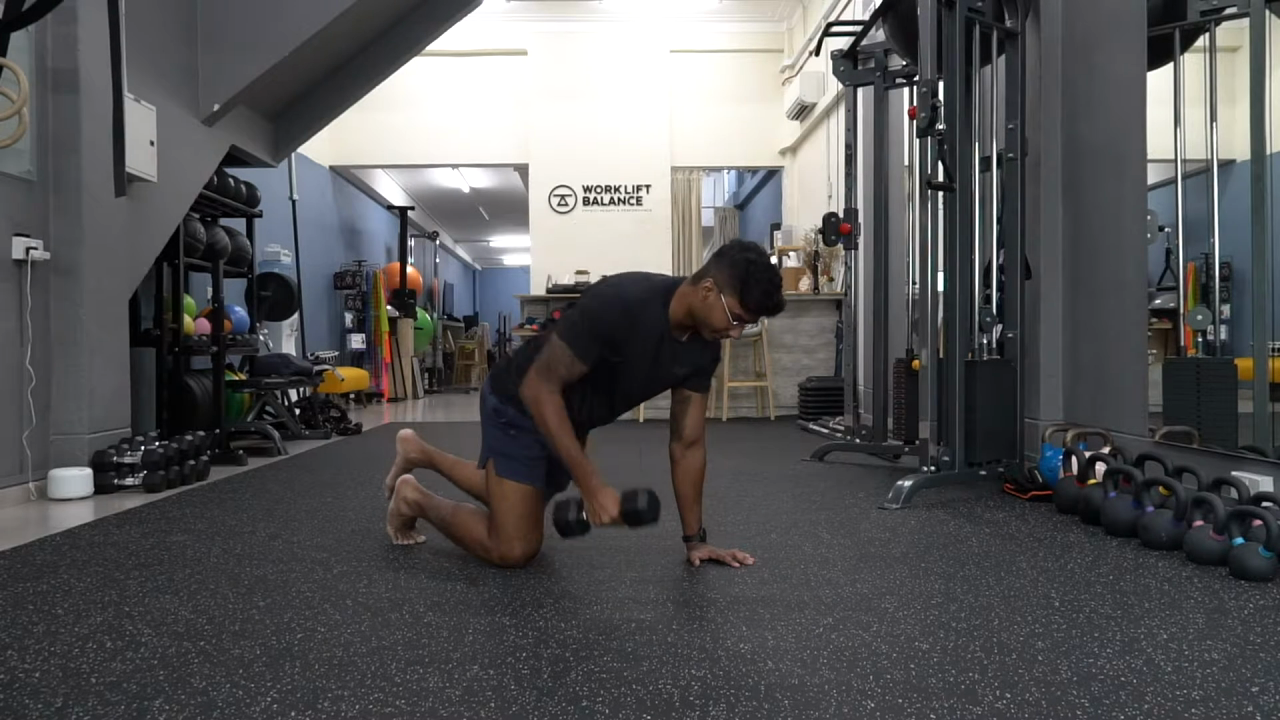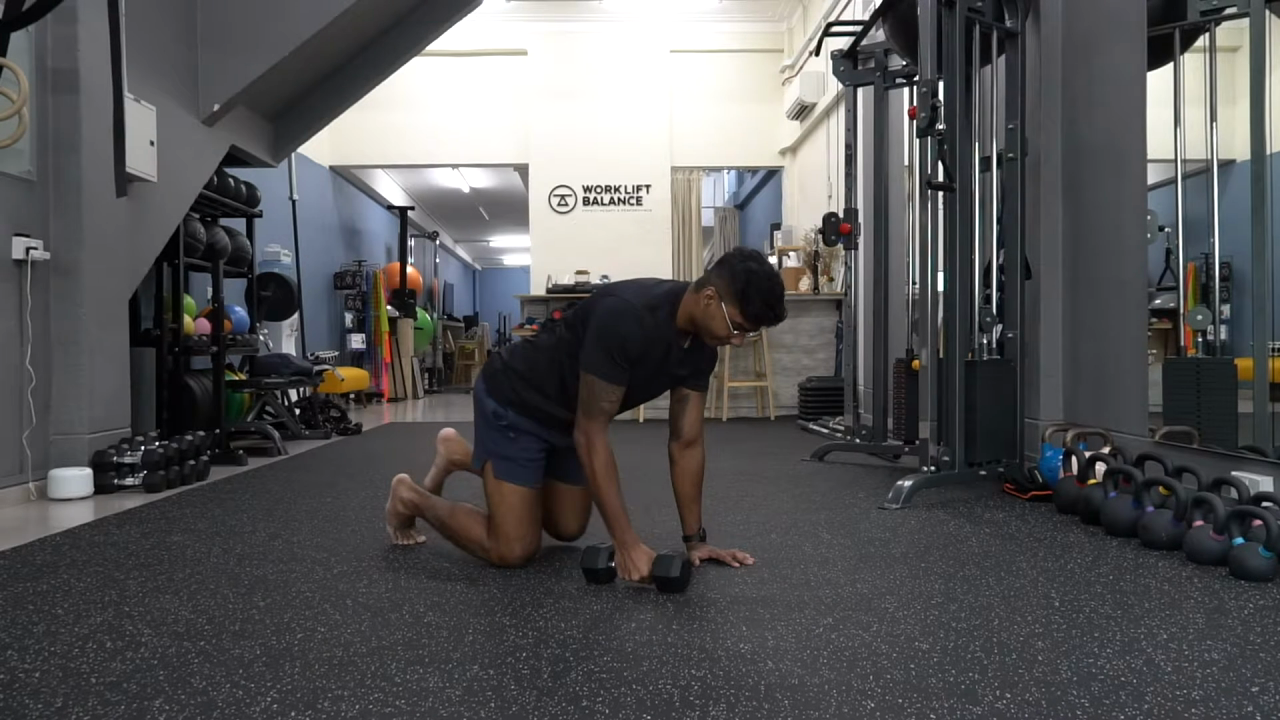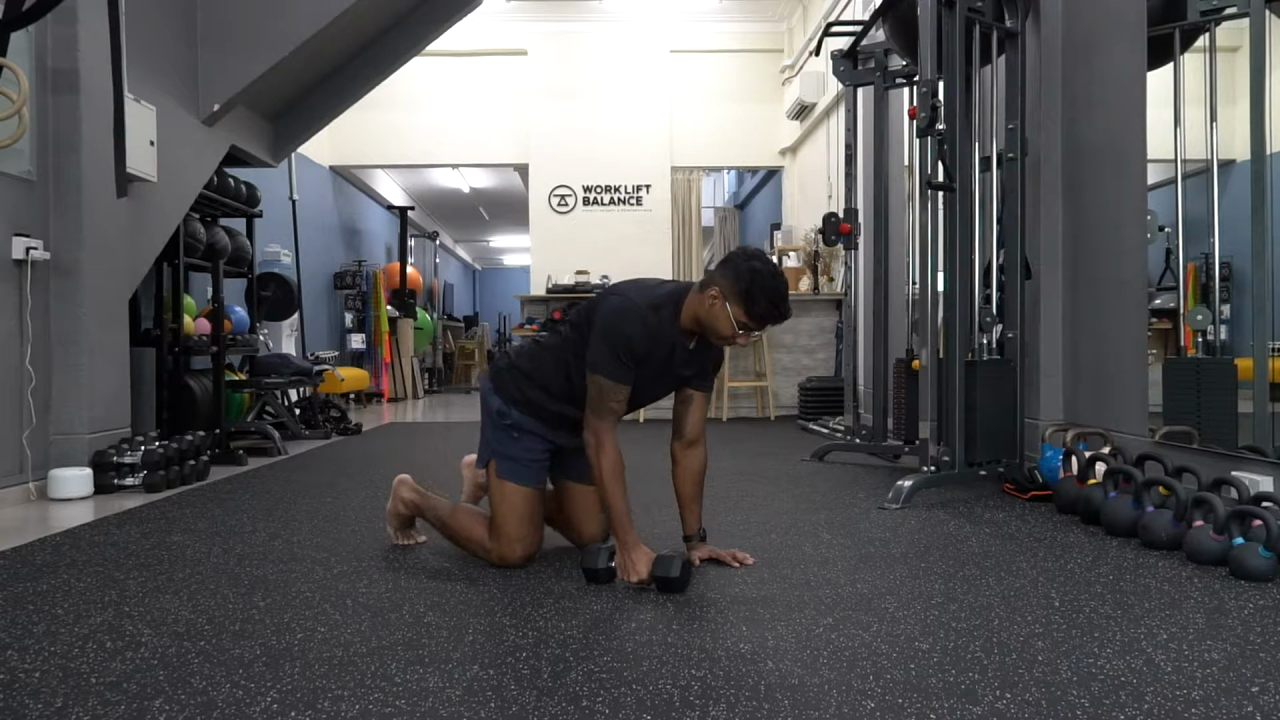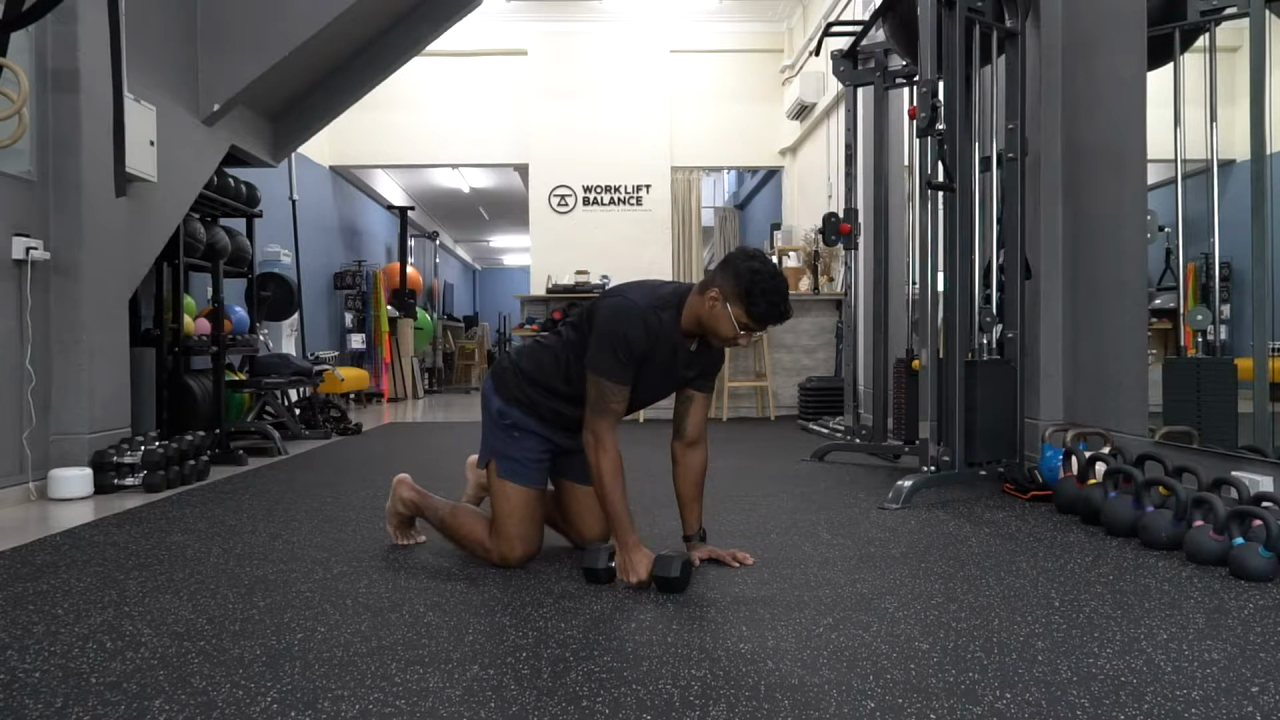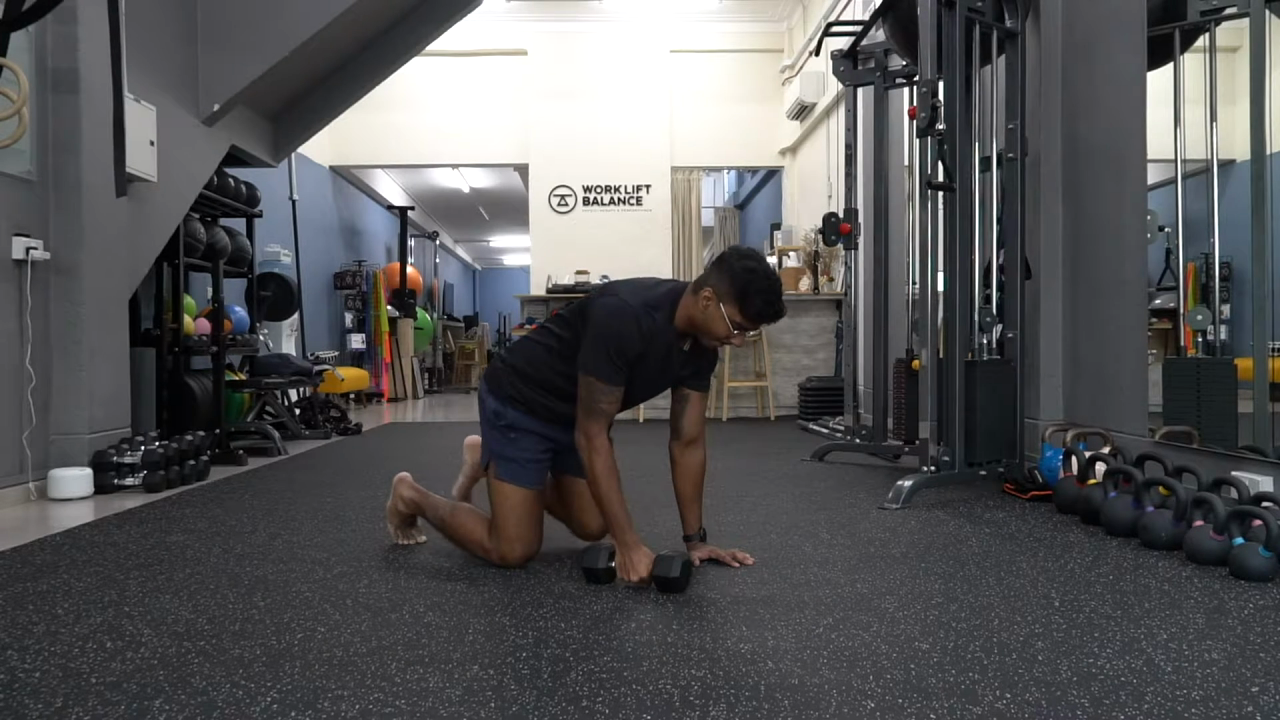
dt=0.5s
person 1, frame 1
left shoulder: (703, 349)
right shoulder: (621, 303)
left elbow: (687, 443)
right elbow: (538, 387)
left wrist: (695, 539)
right wrist: (592, 486)
left hip: (567, 422)
right hip: (518, 405)
left knee: (518, 505)
right knee: (514, 550)
left ankle: (419, 453)
right ankle: (414, 499)
person 1, frame 2
left shoulder: (701, 347)
right shoulder: (627, 316)
left elbow: (686, 443)
right elbow: (591, 434)
left wrist: (695, 539)
right wrist: (627, 543)
left hip: (563, 414)
right hip: (513, 402)
left knee: (568, 527)
right knee: (513, 550)
left ankle: (461, 454)
right ankle: (410, 498)
person 1, frame 3
left shoulder: (707, 347)
right shoulder: (630, 315)
left elbow: (688, 442)
right elbow: (601, 434)
left wrist: (695, 539)
right wrist: (629, 544)
left hip: (574, 417)
right hip: (520, 403)
left knee: (591, 535)
right knee: (513, 550)
left ankle: (487, 477)
right ankle: (411, 498)
person 1, frame 4
left shoulder: (708, 348)
right shoulder: (630, 317)
left elbow: (690, 443)
right elbow: (600, 435)
left wrist: (695, 539)
right wrist: (629, 544)
left hip: (576, 417)
right hip: (521, 404)
left knee: (592, 535)
right knee: (513, 550)
left ankle: (490, 479)
right ankle: (411, 497)
person 1, frame 5
left shoulder: (702, 344)
right shoulder: (624, 316)
left elbow: (687, 442)
right elbow: (592, 435)
left wrist: (695, 539)
right wrist: (628, 544)
left hip: (574, 411)
right hip: (519, 401)
left knee: (592, 528)
right knee: (514, 551)
left ankle: (487, 459)
right ankle: (412, 498)
